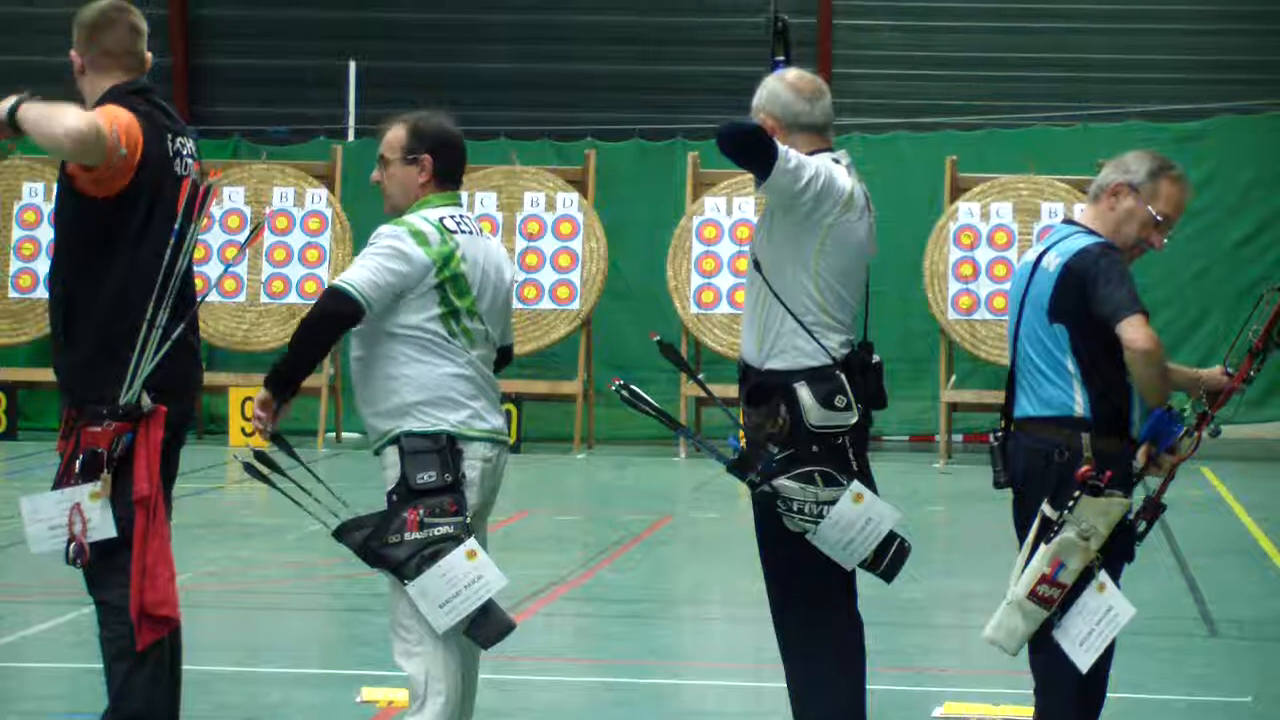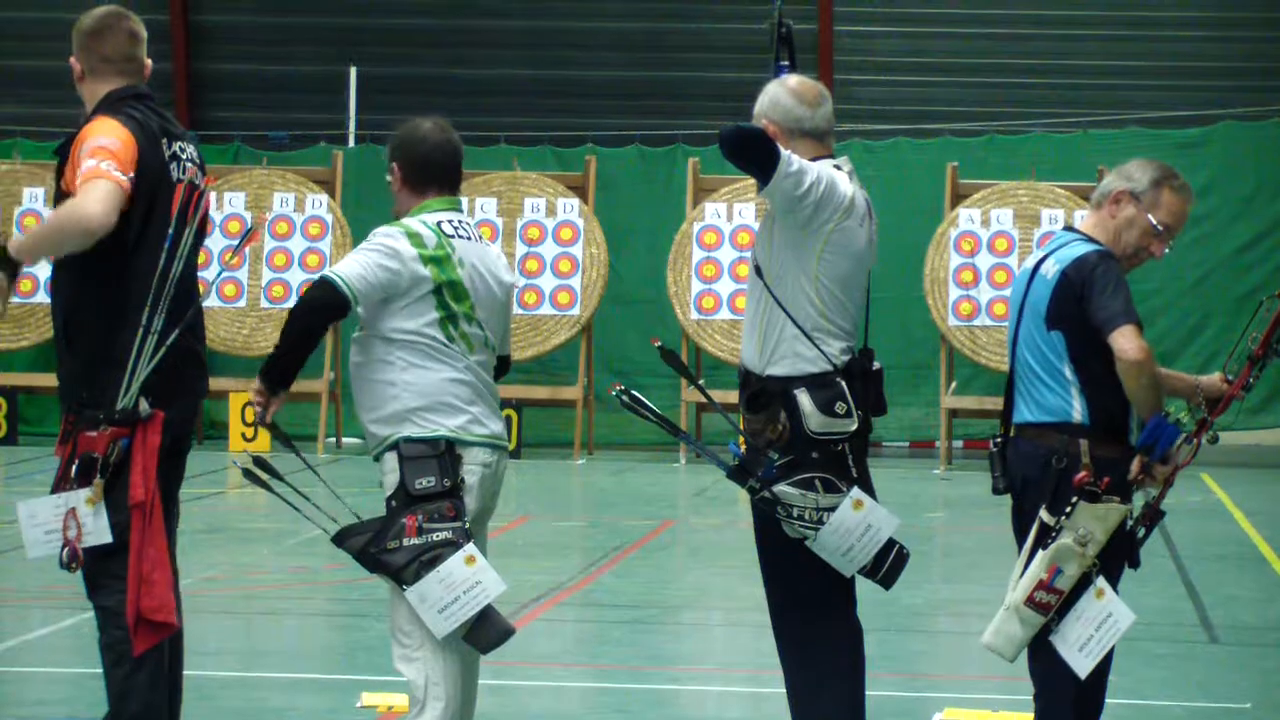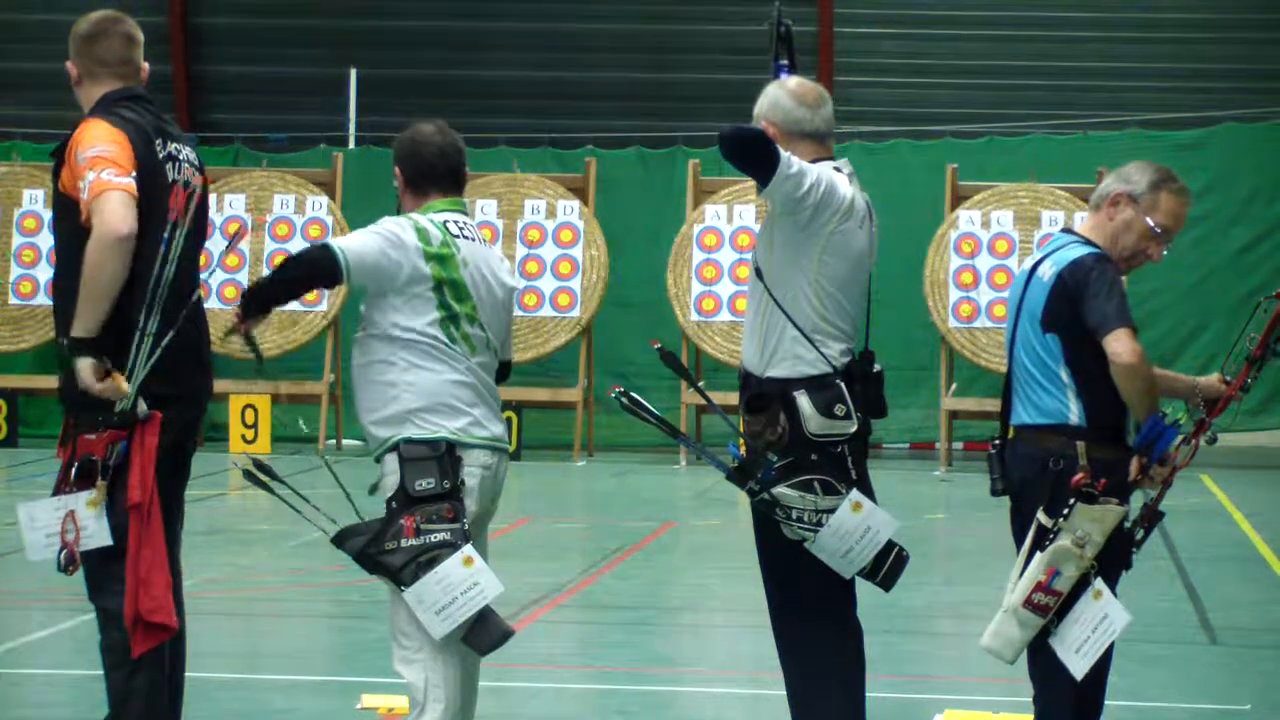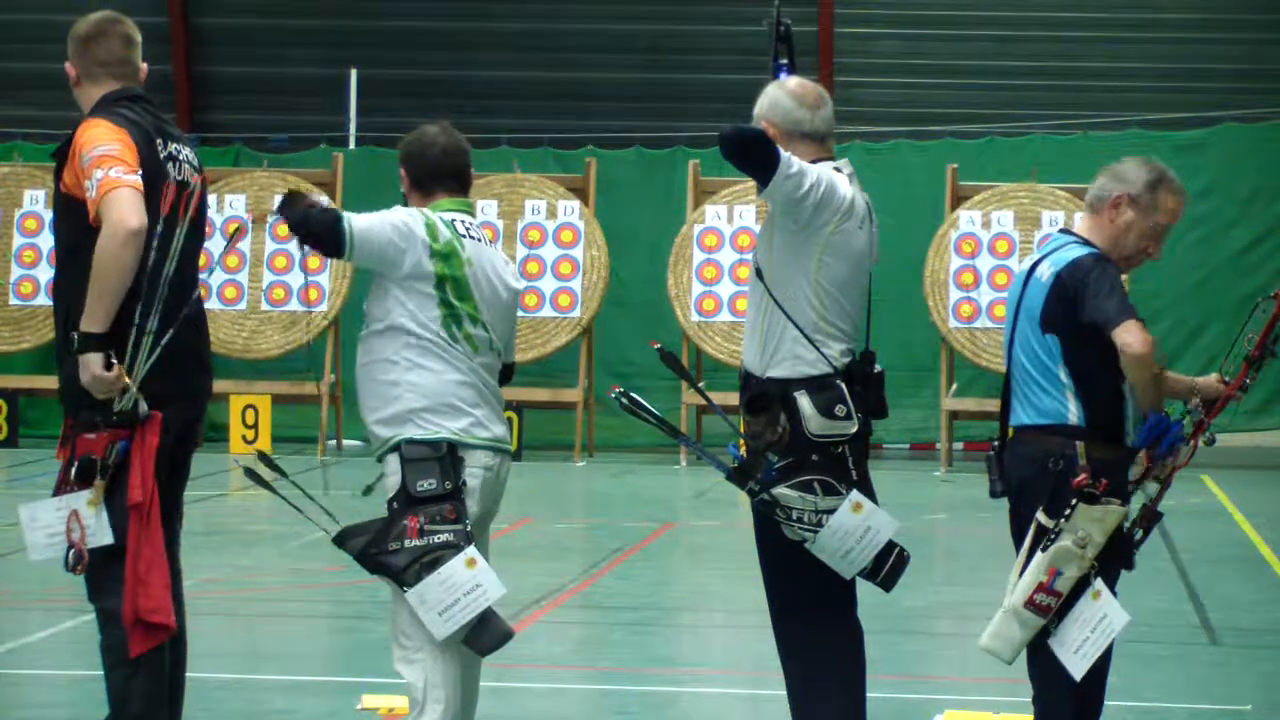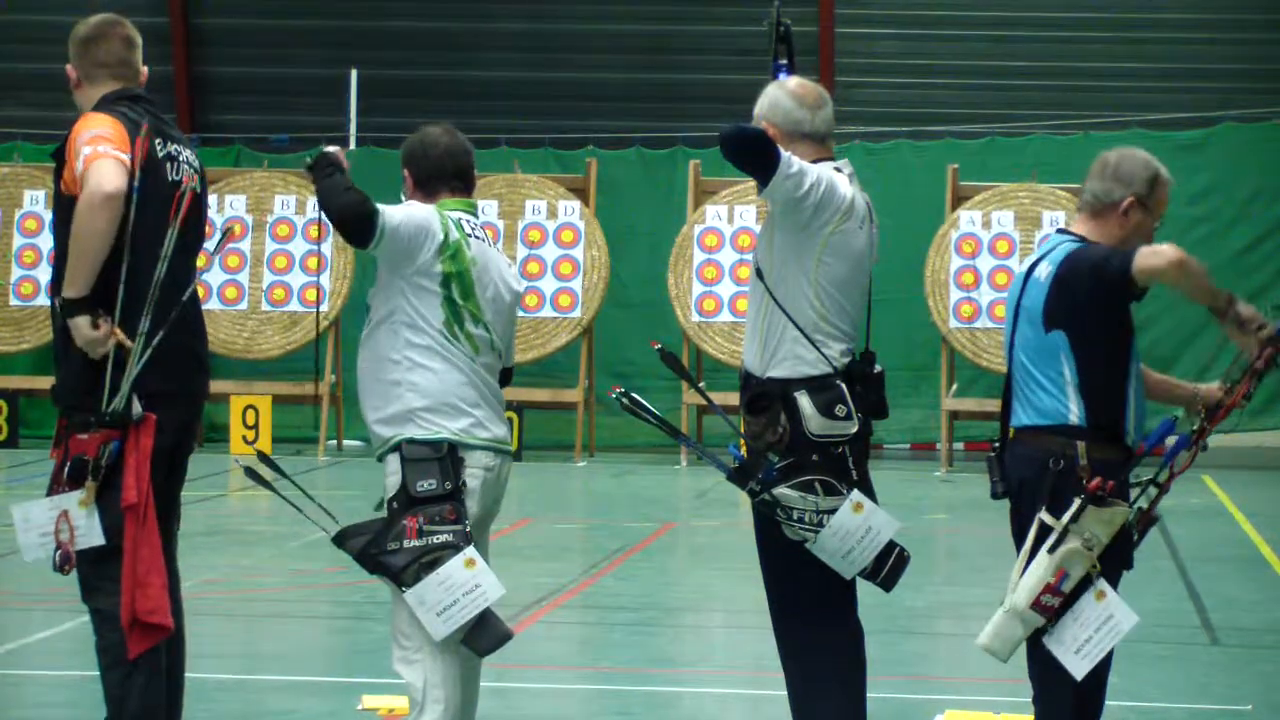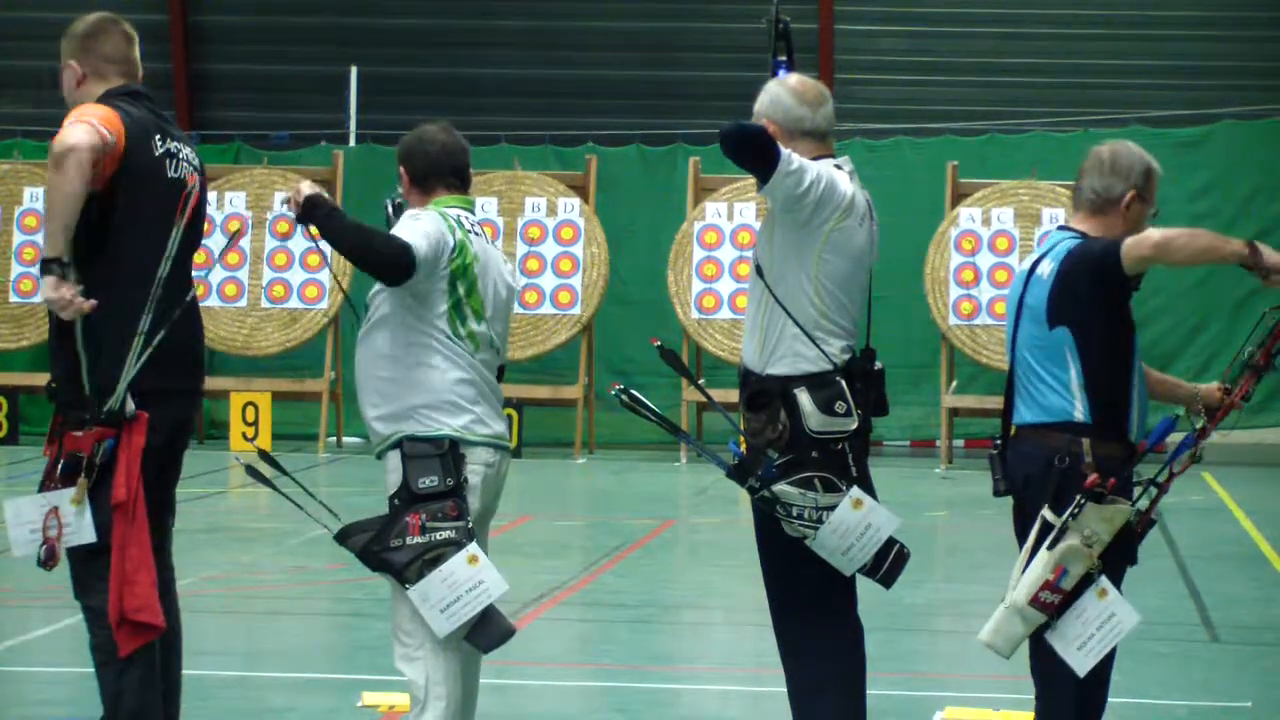
dt=0.3s
person 1, frame 1
left shoulder: (119, 123)
right shoulder: (170, 129)
left elbow: (73, 129)
left hip: (117, 380)
right hip: (159, 373)
left knee: (118, 563)
right knee: (141, 554)
person 1, frame 2
left shoulder: (110, 132)
right shoulder: (174, 138)
left elbow: (91, 215)
left hip: (119, 386)
right hip: (167, 379)
left knee: (119, 568)
right knee: (147, 560)
person 1, frame 3
left shoulder: (100, 134)
right shoulder: (174, 142)
left elbow: (115, 230)
left wrist: (81, 341)
left hip: (122, 388)
right hip: (176, 380)
left knee: (121, 572)
right knee: (154, 562)
person 1, frame 4
left shoulder: (100, 134)
right shoulder: (173, 141)
left elbow: (126, 225)
left wrist: (90, 340)
left hip: (123, 388)
right hip: (175, 381)
left knee: (120, 572)
right knee: (152, 564)
person 1, frame 5
left shoulder: (101, 128)
right shoulder: (178, 146)
left elbow: (103, 190)
left wrist: (75, 300)
left hip: (118, 388)
right hip: (173, 382)
left knee: (115, 575)
right knee: (152, 565)
person 1, frame 6
left shoulder: (100, 118)
right shoulder: (179, 145)
left elbow: (72, 149)
left wrist: (54, 262)
left hip: (114, 387)
right hip: (168, 380)
left knee: (109, 571)
right knee: (147, 562)
person 2, frame 1
left shoulder: (815, 182)
right shoulder: (840, 183)
left elbow: (736, 139)
left wrist: (766, 134)
left hip: (802, 412)
right hip: (815, 401)
left knee: (813, 592)
right knee: (808, 586)
person 2, frame 2
left shoulder: (816, 188)
right shoulder: (841, 190)
left elbow: (736, 143)
left wrist: (765, 137)
left hip: (802, 417)
right hip: (811, 408)
left knee: (812, 598)
right knee: (808, 593)
person 2, frame 3
left shoulder: (815, 189)
right shoulder: (843, 192)
left elbow: (738, 143)
left wrist: (769, 141)
left hip: (802, 420)
right hip: (817, 408)
left knee: (812, 601)
right knee: (810, 595)
person 2, frame 4
left shoulder: (817, 192)
right shoulder: (843, 193)
left elbow: (737, 143)
left wrist: (765, 139)
left hip: (803, 422)
right hip: (814, 412)
left knee: (813, 601)
right knee: (810, 597)
person 2, frame 5
left shoulder: (816, 192)
right shoulder: (844, 194)
left elbow: (738, 143)
left wrist: (765, 136)
left hip: (803, 423)
right hip: (818, 412)
left knee: (813, 602)
right knee: (812, 598)
person 2, frame 6
left shoulder: (818, 189)
right shoulder: (844, 190)
left elbow: (739, 139)
left wrist: (762, 137)
left hip: (804, 421)
right hip: (816, 410)
left knee: (813, 599)
right knee: (811, 595)
person 3, frame 1
left shoulder: (408, 238)
right shoulder: (489, 246)
left elbow: (332, 311)
left wrist: (278, 387)
right hip: (476, 444)
left knee: (423, 614)
person 3, frame 2
left shoulder: (403, 241)
right shoulder: (490, 253)
left elbow: (319, 303)
left wrist: (272, 378)
right hip: (477, 452)
left knee: (424, 622)
person 3, frame 3
left shoulder: (406, 237)
right shoulder: (493, 258)
left elbow: (314, 265)
left wrist: (253, 302)
right hip: (478, 452)
left knee: (424, 626)
person 3, frame 4
left shoulder: (414, 232)
right shoulder: (497, 259)
left elbow: (323, 228)
left wrist: (295, 202)
right hip: (480, 452)
left knee: (425, 622)
person 3, frame 5
left shoulder: (425, 225)
right shoulder: (496, 259)
left elbow: (354, 217)
left wrist: (327, 164)
right hip: (477, 451)
left knee: (426, 627)
person 3, frame 6
left shoulder: (433, 226)
right shoulder: (490, 254)
left elbow: (391, 258)
left wrist: (315, 206)
right hip: (473, 447)
left knee: (426, 619)
person 4, frame 1
left shoulder: (1046, 252)
right shoulder: (1095, 257)
right elbow: (1139, 344)
left wrist: (1196, 379)
left hip: (1042, 452)
right hip: (1079, 460)
left knee: (1058, 606)
person 4, frame 2
left shoulder: (1048, 257)
right shoulder: (1093, 265)
right elbow: (1131, 354)
left wrist: (1194, 388)
left hip: (1041, 459)
right hip: (1077, 467)
left knee: (1058, 613)
person 4, frame 3
left shoulder: (1049, 259)
right shoulder: (1089, 268)
right elbow: (1125, 358)
left wrist: (1194, 387)
left hip: (1042, 461)
right hip: (1075, 469)
left knee: (1056, 613)
person 4, frame 4
left shoulder: (1049, 260)
right shoulder: (1088, 268)
right elbow: (1135, 348)
left wrist: (1193, 388)
right wrist: (1157, 420)
left hip: (1044, 463)
right hip: (1074, 470)
left knee: (1058, 615)
person 4, frame 5
left shoulder: (1051, 262)
right shoulder: (1084, 265)
right elbow: (1167, 261)
left wrist: (1193, 394)
right wrist: (1229, 308)
left hip: (1047, 464)
right hip: (1074, 471)
left knee: (1062, 615)
person 4, frame 6
left shoulder: (1053, 259)
right shoulder: (1084, 261)
right elbow: (1156, 244)
left wrist: (1192, 395)
left hip: (1051, 462)
right hip: (1077, 468)
left knee: (1065, 612)
